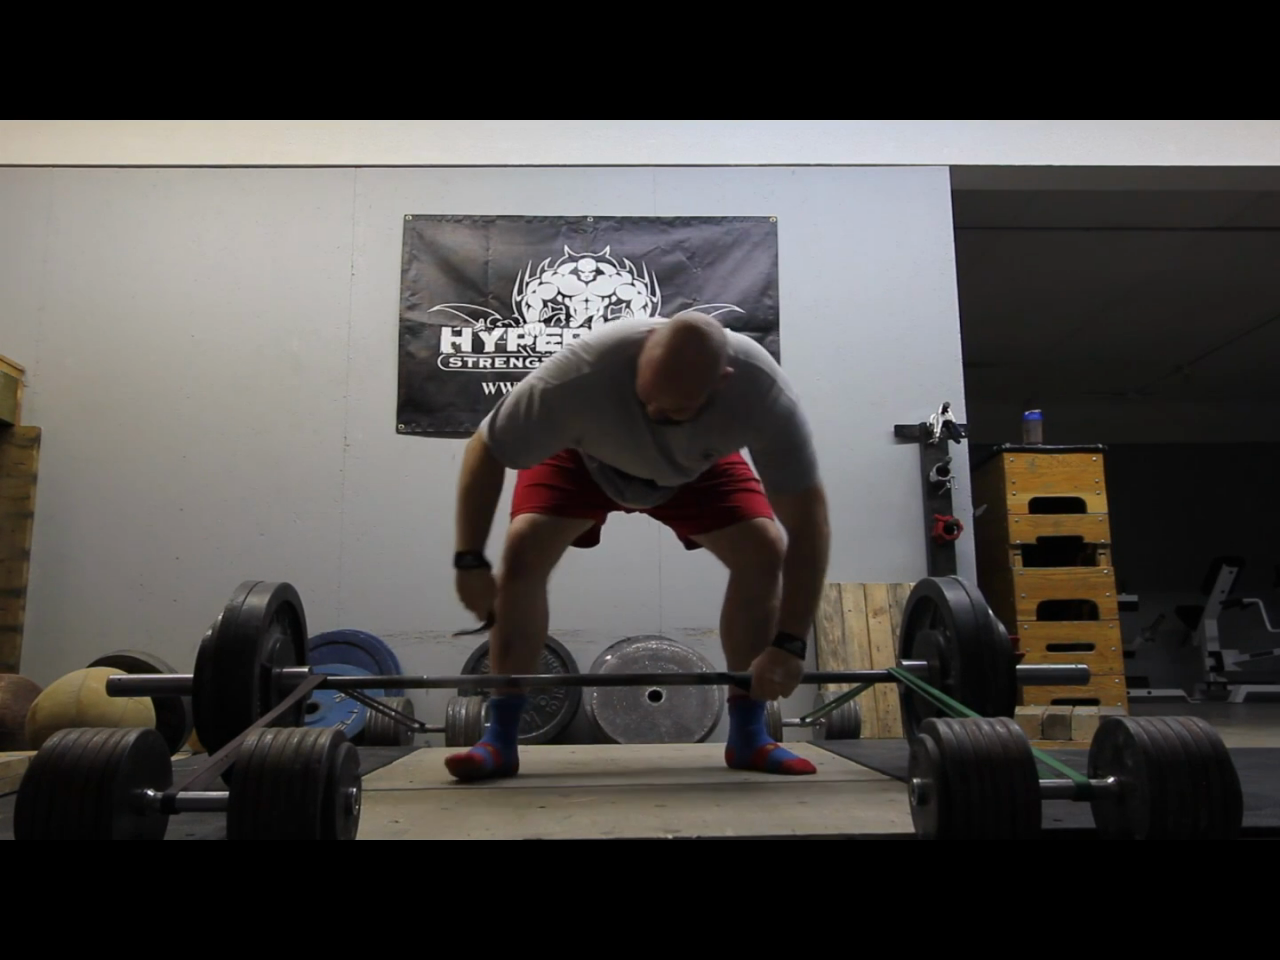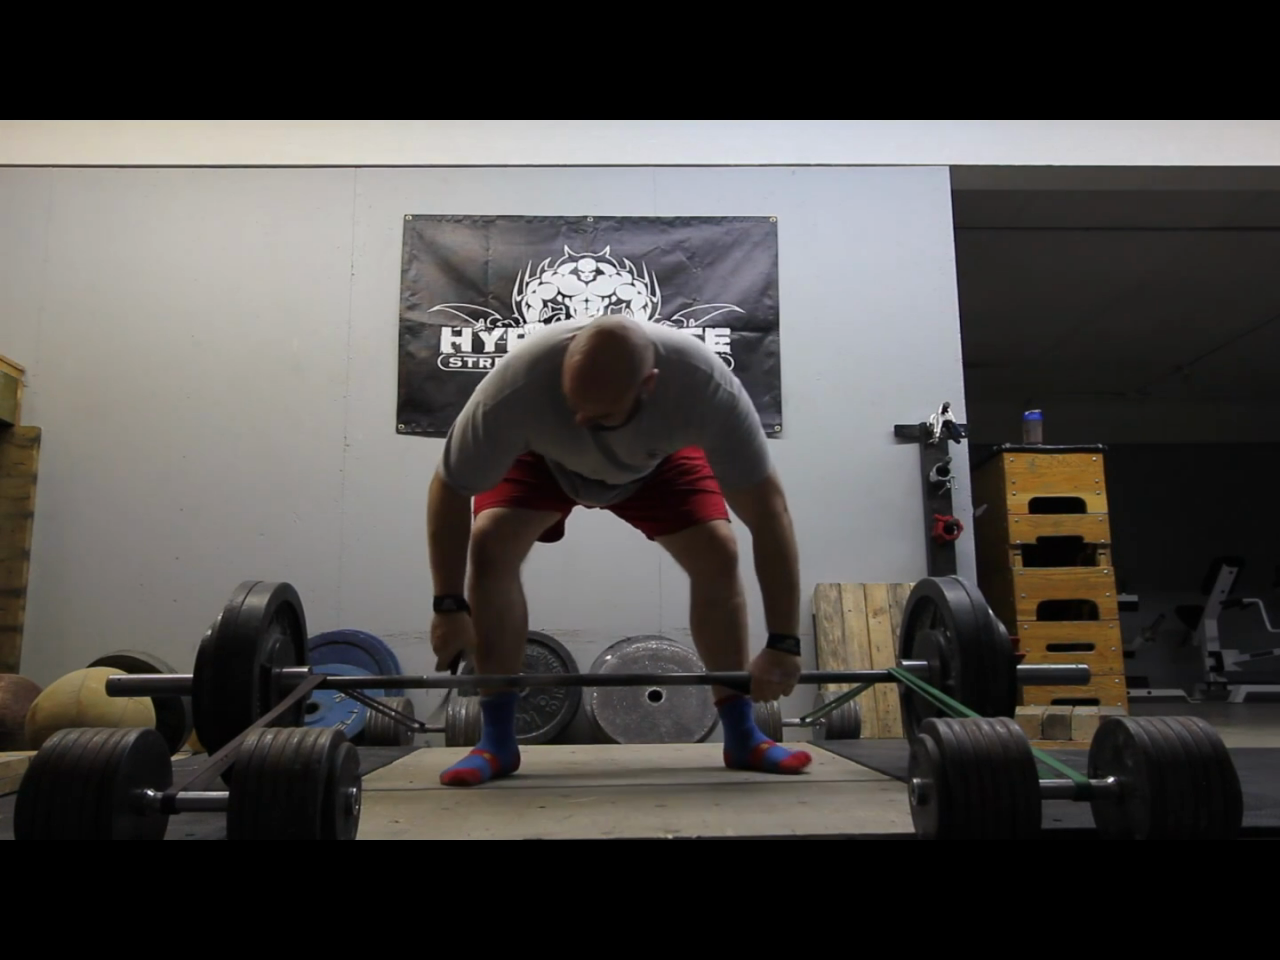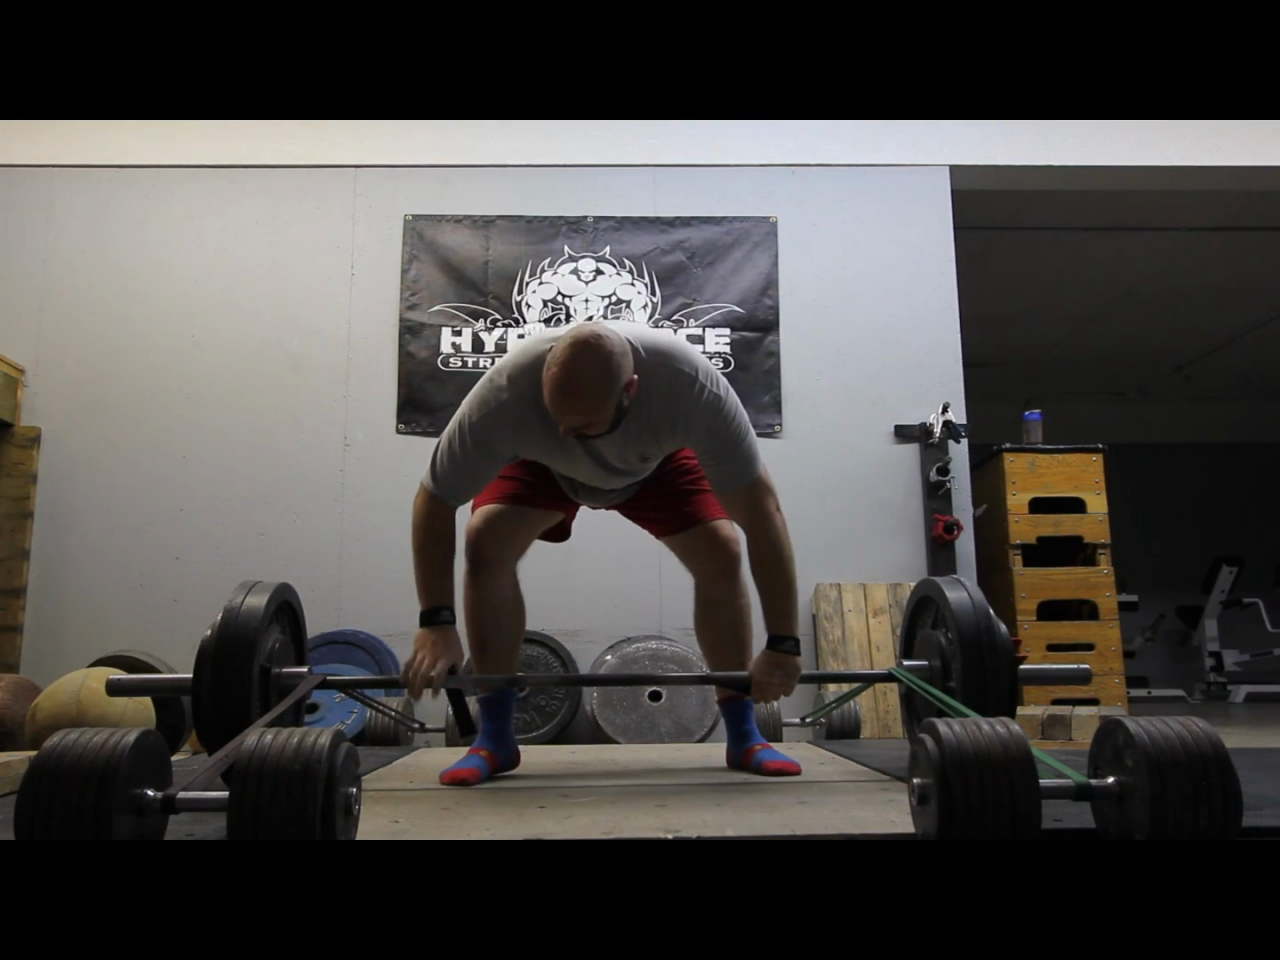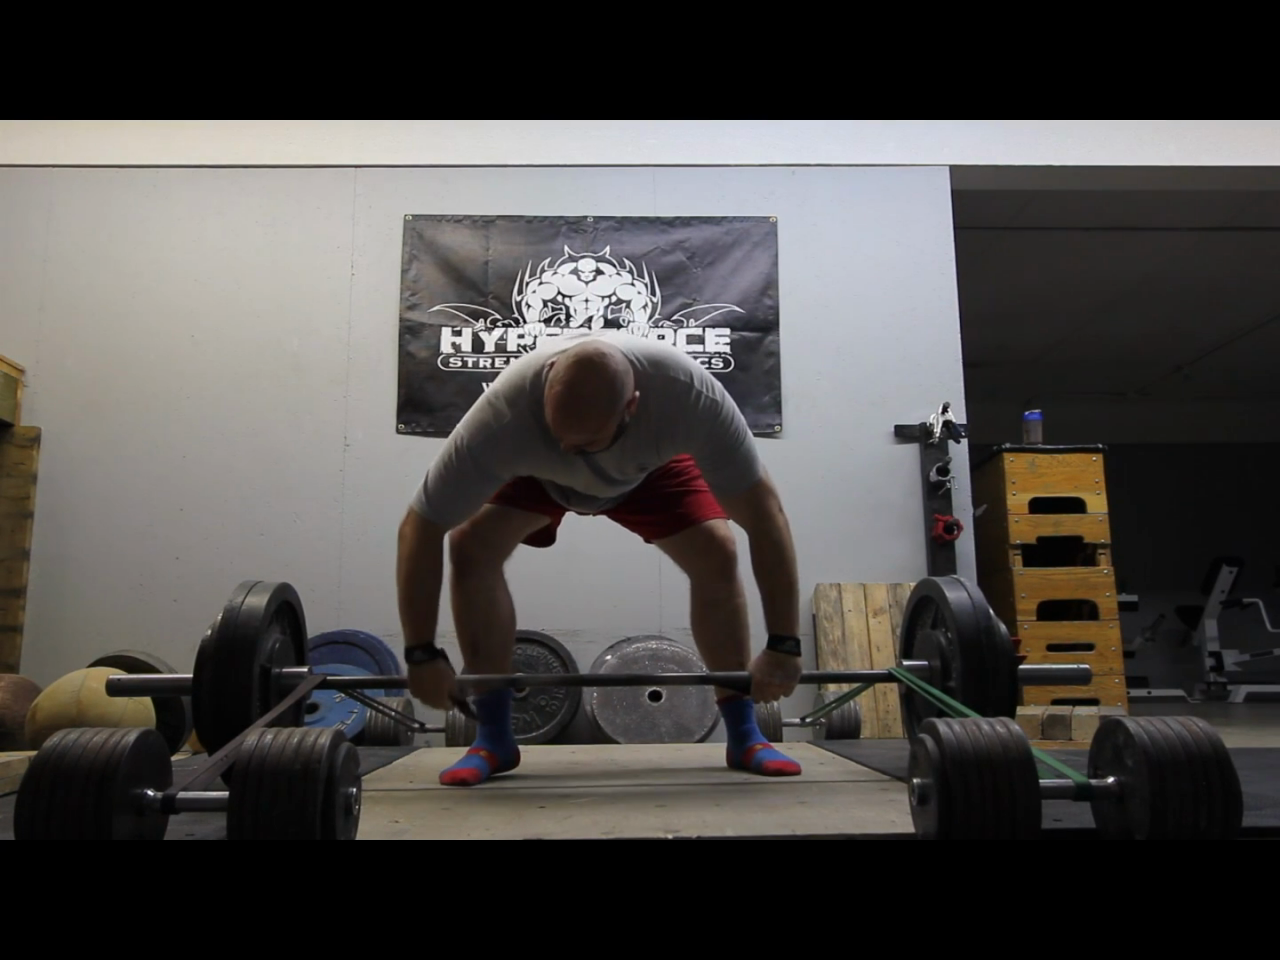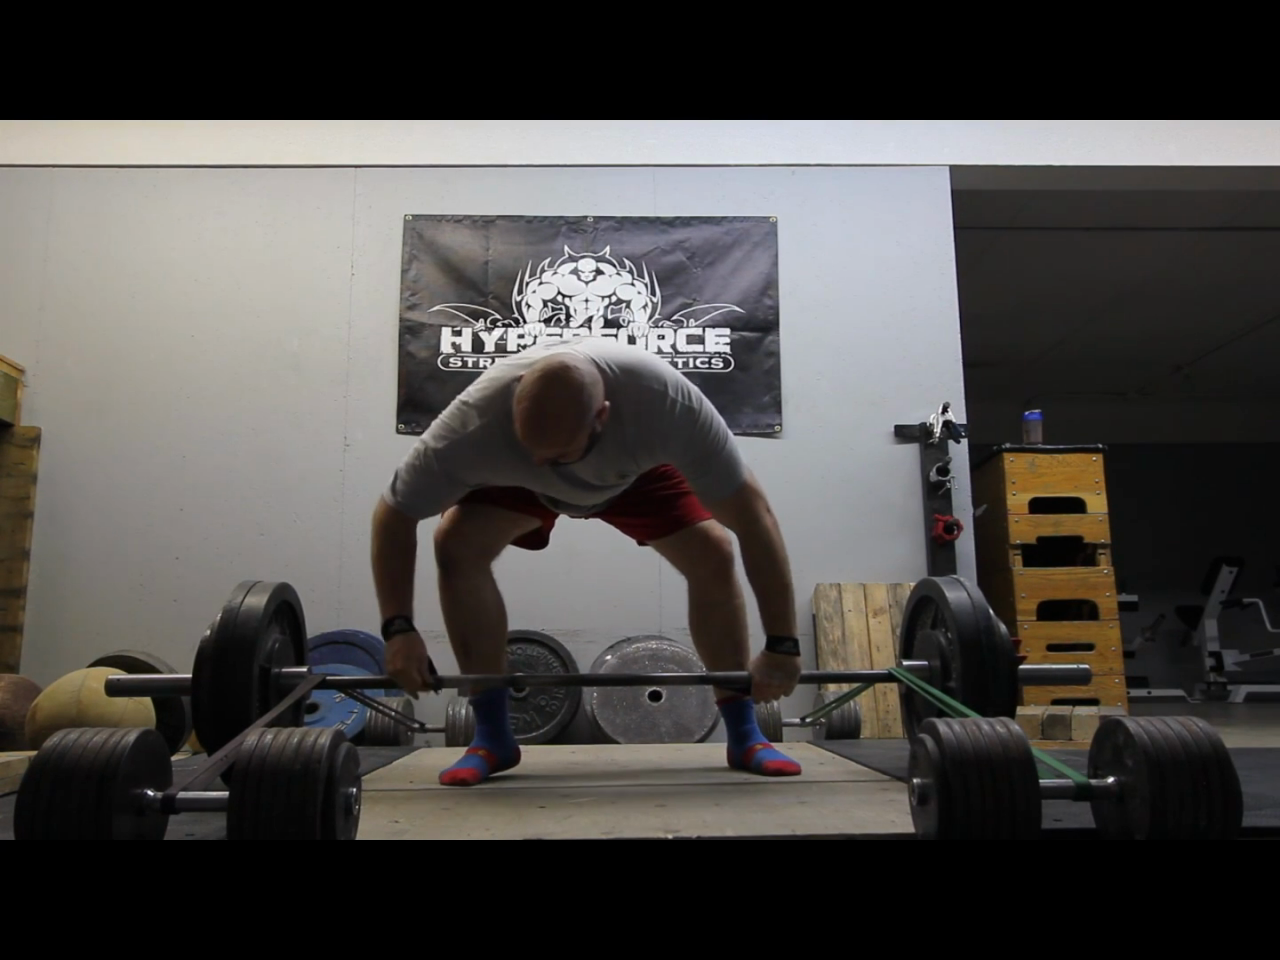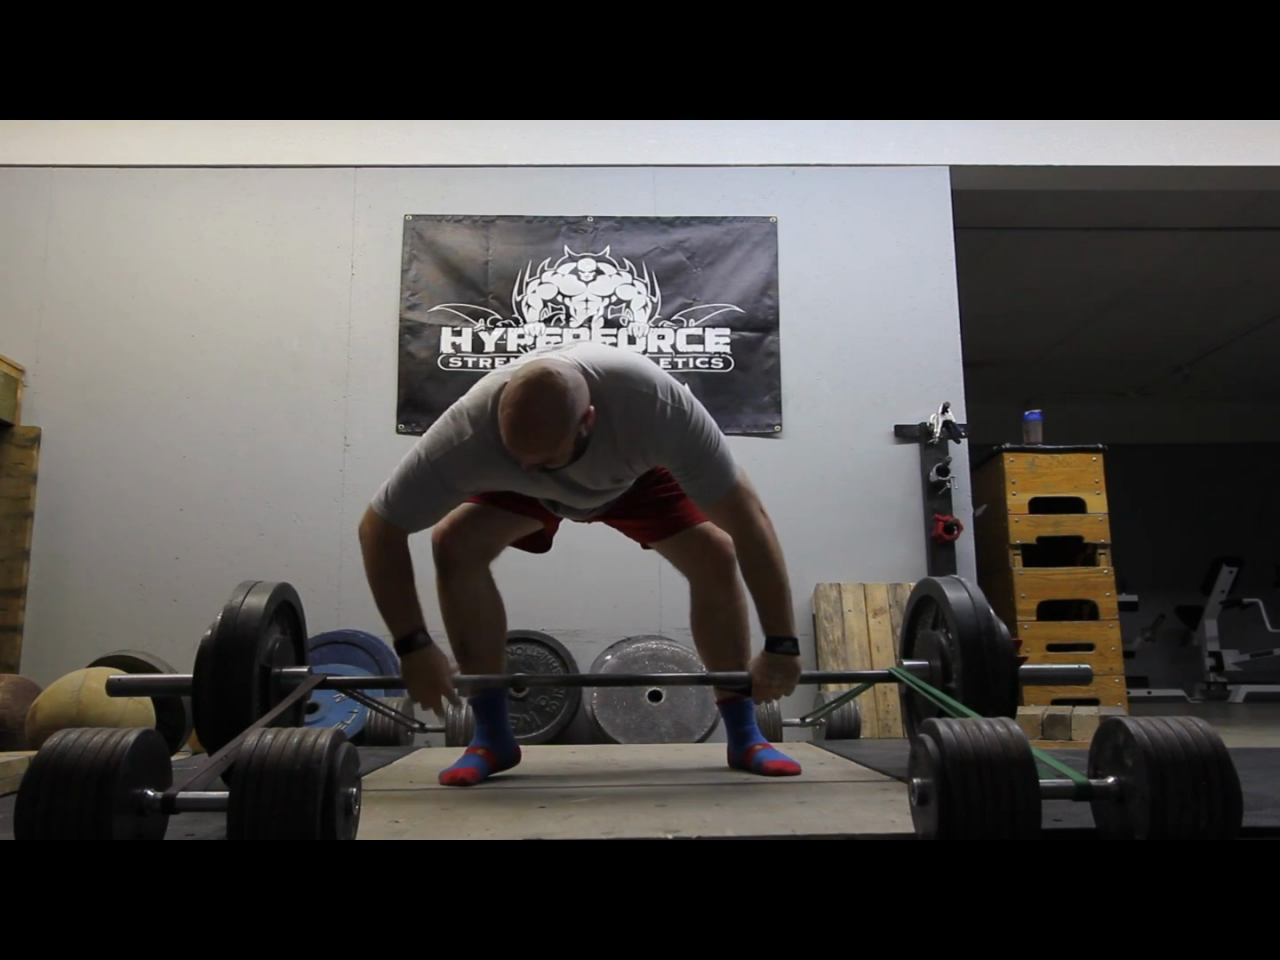
dt=0.4s
person 1, frame 1
left shoulder: (763, 392)
right shoulder: (584, 372)
left elbow: (808, 519)
right elbow: (486, 449)
left wrist: (789, 645)
right wrist: (470, 561)
right hip: (581, 454)
left knee: (764, 549)
right knee: (525, 547)
left ankle: (748, 734)
right ankle: (500, 737)
person 1, frame 2
left shoulder: (704, 385)
right shoulder: (520, 383)
left elbow: (766, 509)
right elbow: (450, 487)
left wrist: (783, 643)
right wrist: (448, 605)
left hip: (655, 461)
right hip: (542, 455)
left knee: (717, 554)
right knee: (490, 545)
left ankle: (741, 734)
right ankle: (497, 738)
person 1, frame 3
left shoulder: (693, 387)
right shoulder: (506, 394)
left elbow: (761, 510)
right elbow: (434, 501)
left wrist: (783, 644)
right wrist: (436, 621)
left hip: (657, 458)
right hip: (541, 462)
left knee: (721, 554)
right knee: (486, 544)
left ankle: (743, 735)
right ankle: (494, 737)
person 1, frame 4
left shoulder: (689, 396)
right shoulder: (504, 415)
left elbow: (763, 512)
right elbow: (421, 528)
left wrist: (783, 645)
right wrist: (422, 655)
left hip: (648, 465)
right hip: (532, 471)
left knee: (717, 554)
right knee: (471, 546)
left ankle: (743, 734)
right ankle: (493, 737)
person 1, frame 5
left shoulder: (666, 403)
right shoulder: (475, 423)
left elbow: (751, 514)
right elbow: (394, 511)
left wrist: (781, 646)
right wrist: (398, 628)
left hip: (639, 468)
left knee: (713, 555)
right knee: (457, 547)
left ankle: (744, 735)
right ankle: (492, 736)
person 1, frame 6
left shoulder: (657, 407)
right shoulder: (467, 432)
left elbow: (746, 515)
right elbow: (379, 526)
left wrist: (781, 645)
right wrist: (413, 646)
left hip: (640, 472)
left knee: (716, 556)
right knee: (455, 545)
left ankle: (744, 734)
right ankle: (492, 736)
